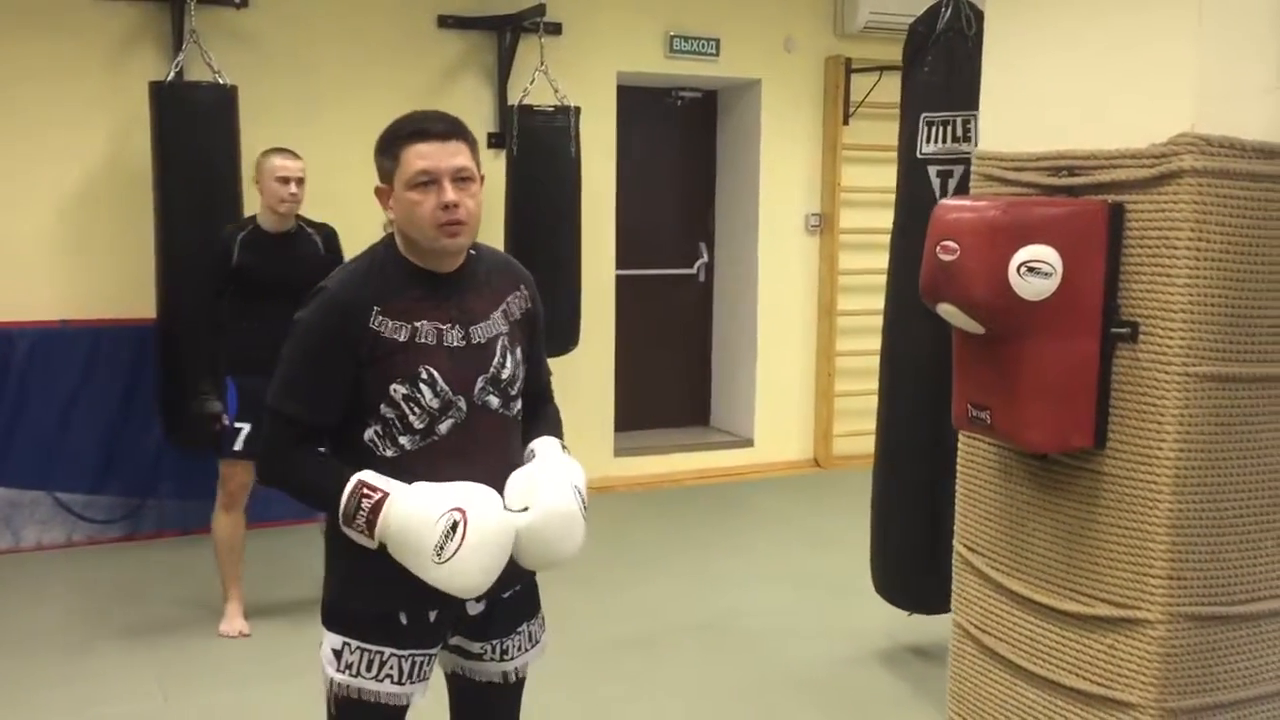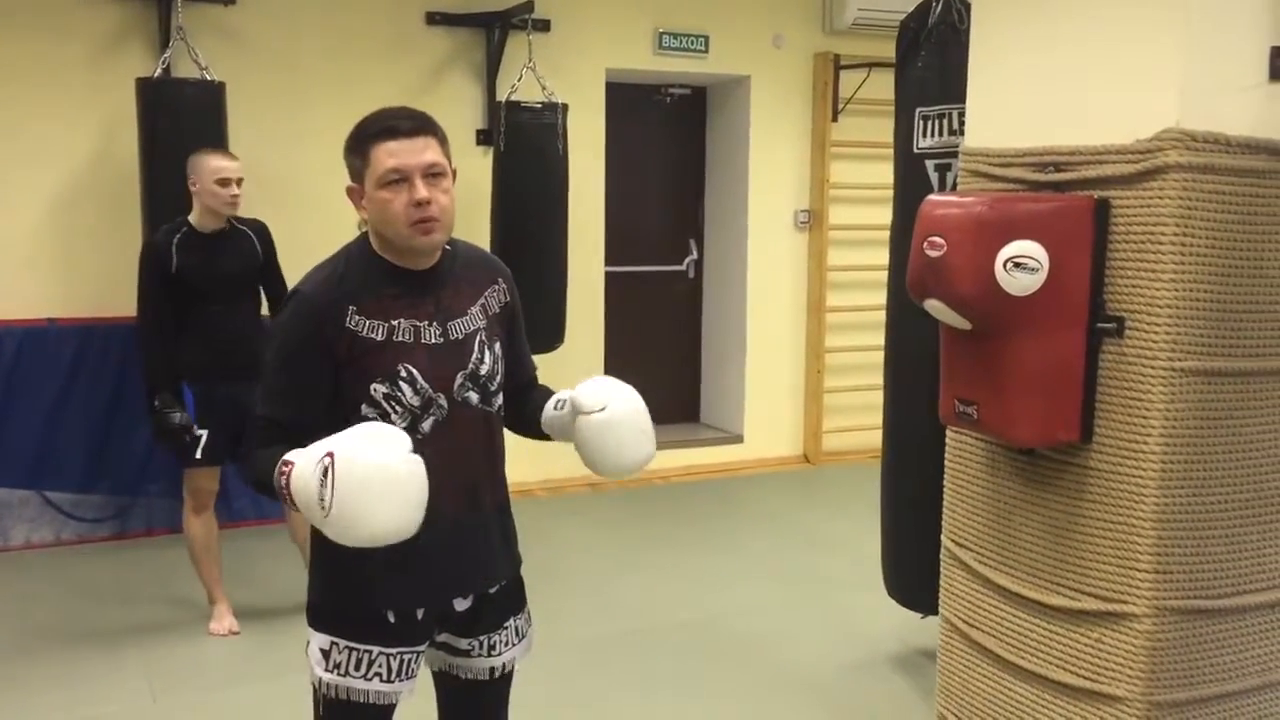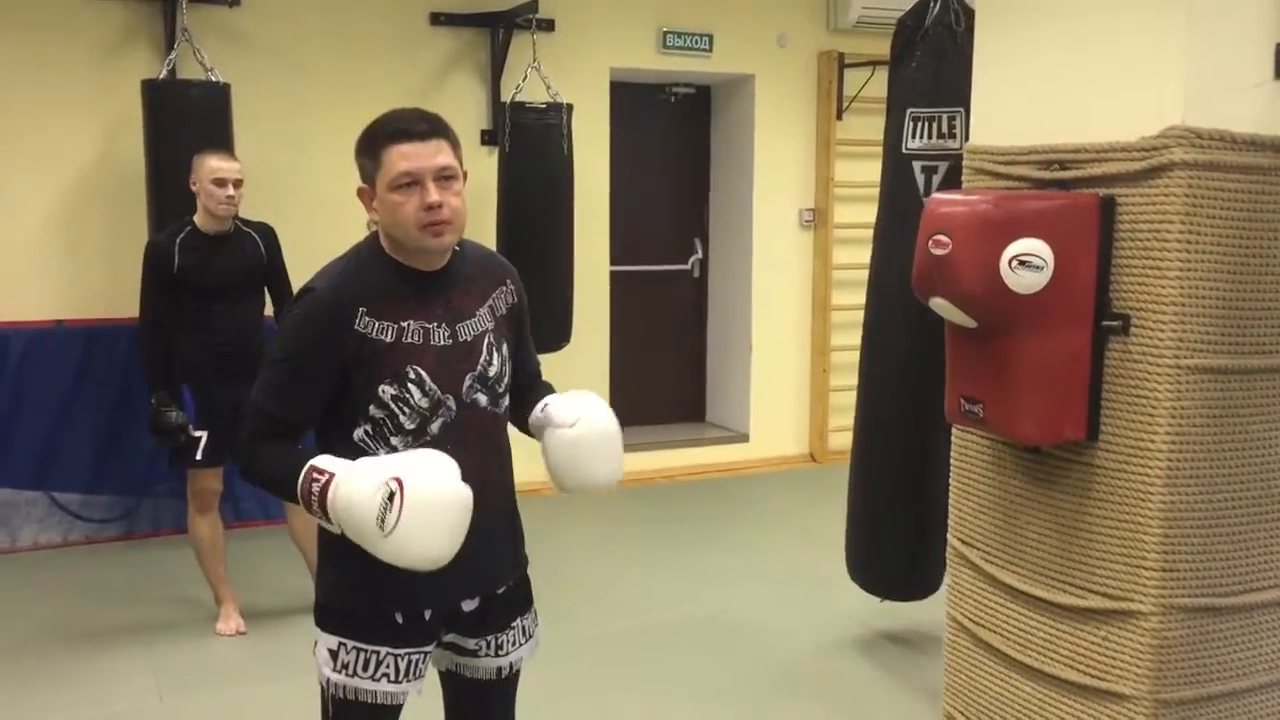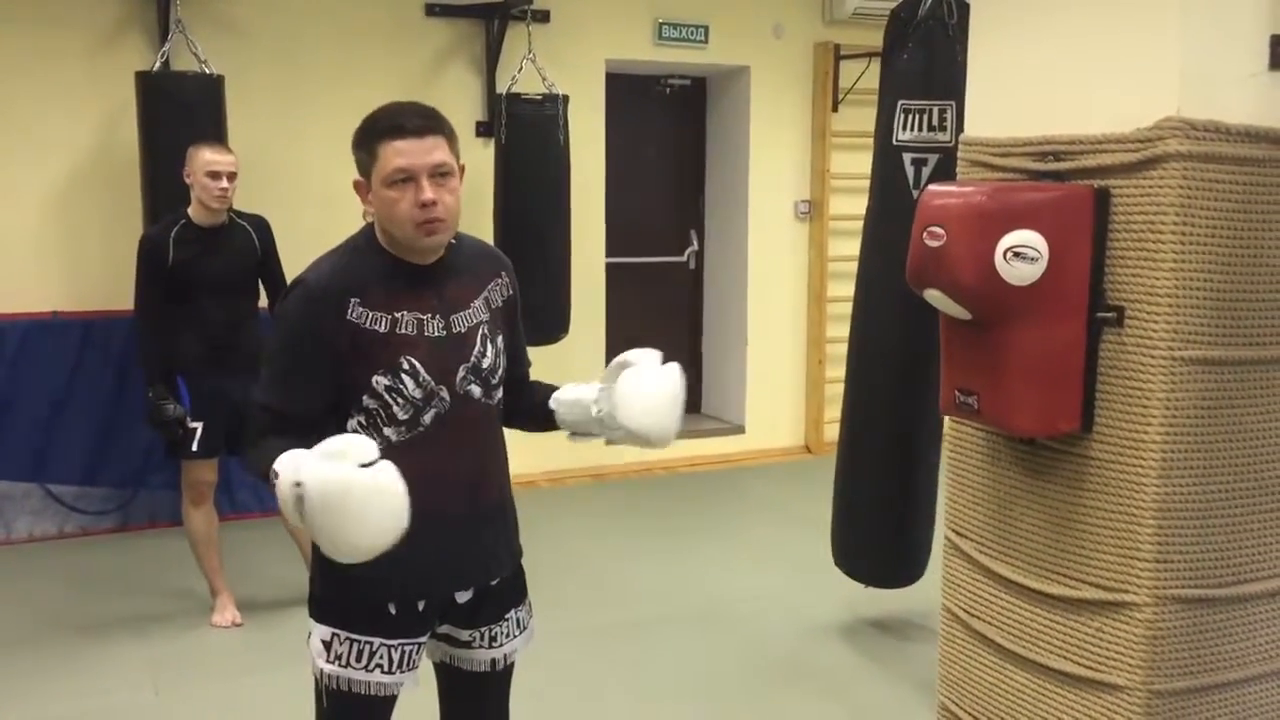
dt=0.7s
person 1, frame 1
left shoulder: (511, 283)
right shoulder: (348, 303)
right elbow: (283, 455)
left wrist: (549, 460)
right wrist: (384, 508)
left hip: (498, 571)
right hip: (380, 586)
person 1, frame 2
left shoulder: (489, 278)
right shoulder: (323, 302)
right elbow: (267, 450)
left wrist: (570, 413)
right wrist: (304, 478)
left hip: (484, 567)
right hip: (368, 584)
person 1, frame 3
left shoulder: (496, 277)
right shoulder: (333, 301)
right elbow: (260, 448)
left wrist: (556, 416)
right wrist: (339, 492)
left hip: (493, 569)
right hip: (372, 586)
person 1, frame 4
left shoulder: (491, 271)
right shoulder: (326, 294)
right elbow: (269, 439)
left wrist: (597, 406)
right wrist: (300, 481)
left hip: (490, 566)
right hip: (369, 576)
person 2, frame 1
left shoulder: (322, 239)
right shoulder: (232, 243)
right elbow: (213, 317)
right wrist: (207, 383)
right hip: (247, 381)
right knee: (232, 490)
right ankle: (233, 602)
person 2, frame 2
left shoulder: (255, 234)
right shoulder: (165, 247)
left elbow: (280, 302)
right elbow: (152, 328)
right wrist: (161, 396)
left hip: (259, 379)
right hip: (199, 386)
right knee: (200, 493)
right ankle: (219, 603)
person 2, frame 3
left shoulder: (260, 238)
right shoulder: (167, 248)
left elbow: (285, 306)
right elbow: (152, 327)
right wrist: (160, 396)
left hip: (260, 380)
right hip: (199, 387)
right knee: (204, 493)
right ankle: (226, 604)
person 2, frame 4
left shoulder: (255, 230)
right shoulder: (161, 241)
left elbow: (280, 298)
right elbow: (147, 321)
right wrist: (157, 388)
left hip: (254, 372)
right hip: (194, 378)
right knee: (198, 484)
right ankle: (221, 595)
